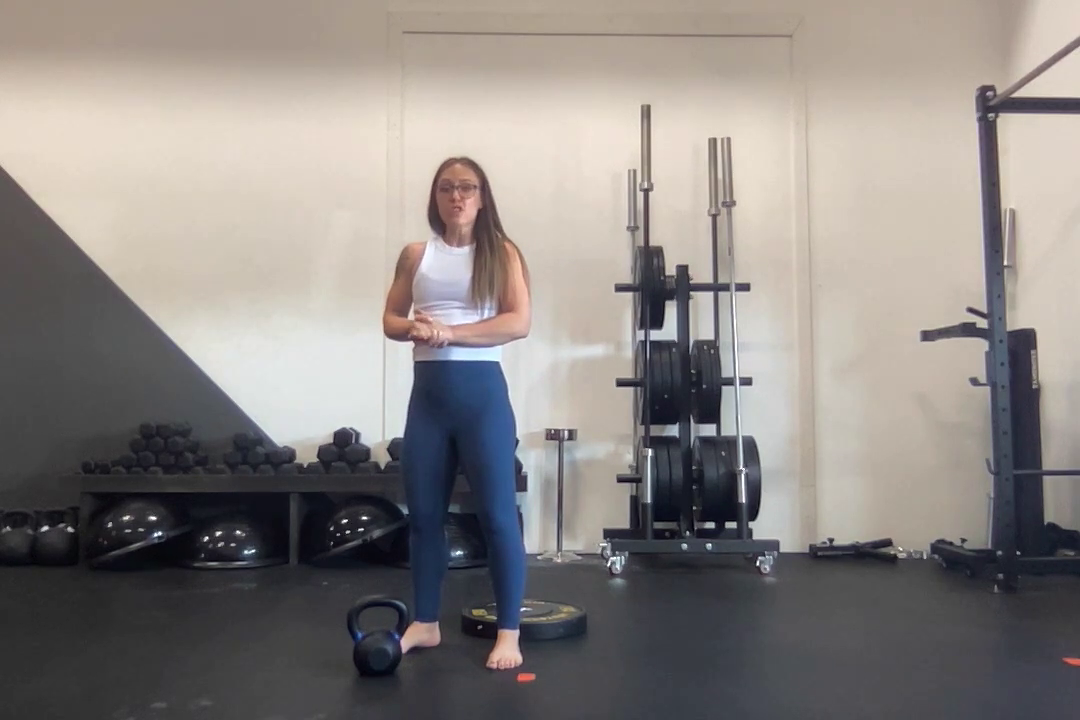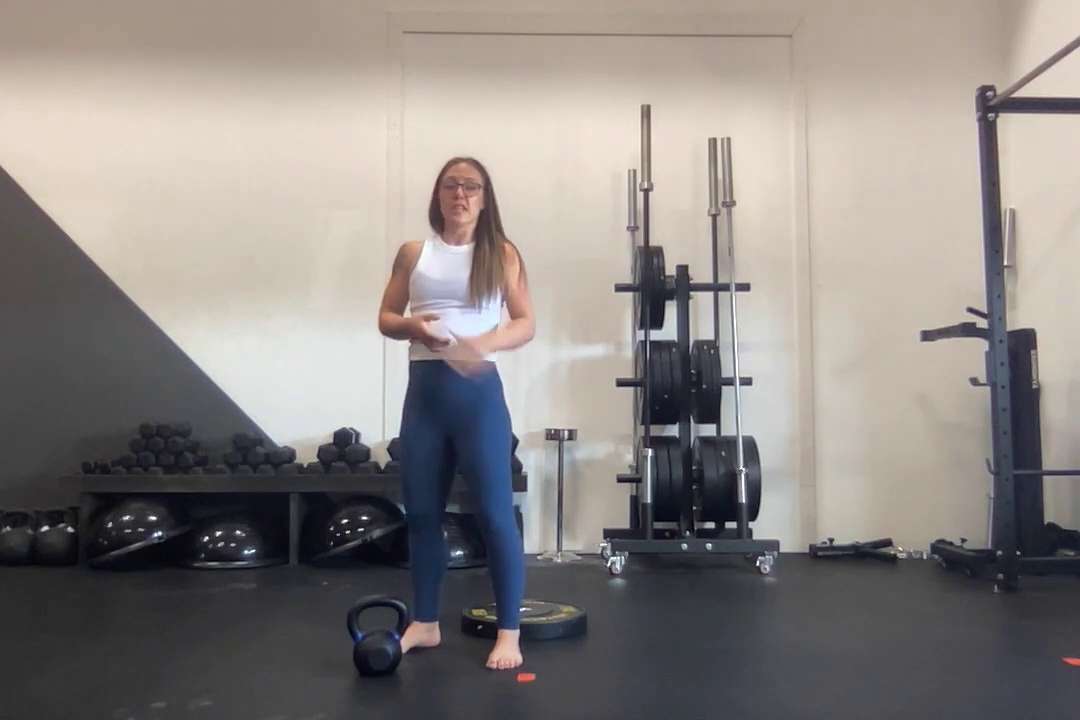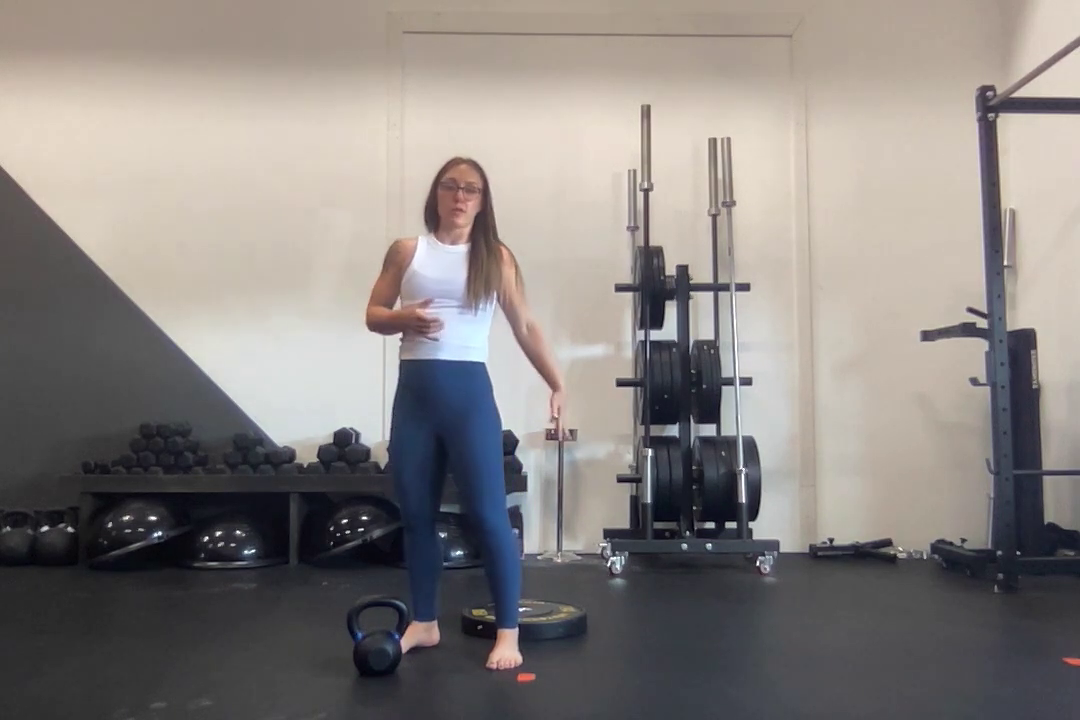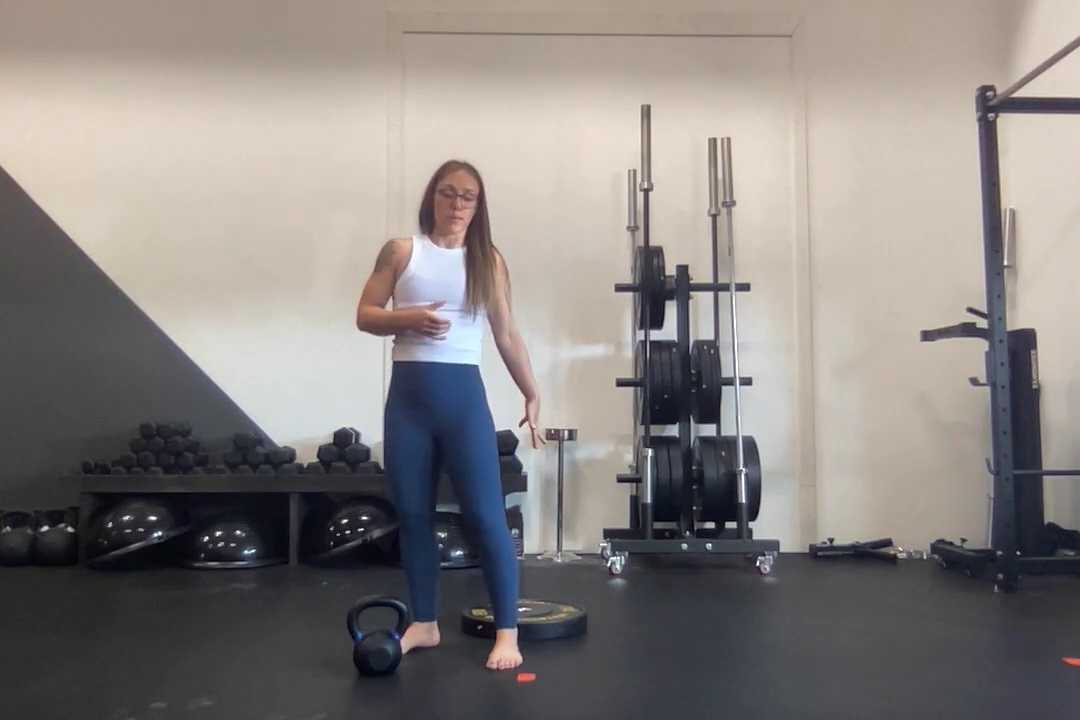
dt=0.3s
person 1, frame 1
left shoulder: (502, 253)
right shoulder: (415, 255)
left elbow: (519, 322)
right elbow: (391, 319)
left wrist: (448, 332)
right wrist: (415, 328)
left hip: (481, 391)
right hip: (427, 392)
left knee: (497, 513)
right knee: (423, 513)
left ankle: (508, 632)
right ankle: (425, 623)
person 1, frame 2
left shoulder: (501, 253)
right shoulder: (412, 253)
left elbow: (525, 322)
right elbow: (385, 318)
left wrist: (482, 344)
right wrist: (413, 325)
left hip: (477, 392)
right hip: (422, 390)
left knee: (494, 513)
right knee: (421, 513)
left ankle: (508, 632)
right ankle: (425, 623)
person 1, frame 3
left shoulder: (496, 257)
right shoulder: (406, 250)
left elbow: (525, 327)
right elbow: (373, 314)
left wrist: (556, 384)
right wrist: (405, 318)
left hip: (469, 391)
right hip: (414, 391)
left knee: (488, 514)
right knee: (415, 513)
left ankle: (508, 632)
right ankle: (424, 623)
person 1, frame 4
left shoulder: (488, 261)
right shoulder: (400, 251)
left elbow: (507, 335)
right elbow: (365, 315)
left wrist: (532, 396)
right wrist: (408, 319)
left hip: (463, 394)
right hip: (408, 393)
left knee: (485, 515)
right knee: (412, 515)
left ankle: (507, 632)
right ankle: (424, 623)
